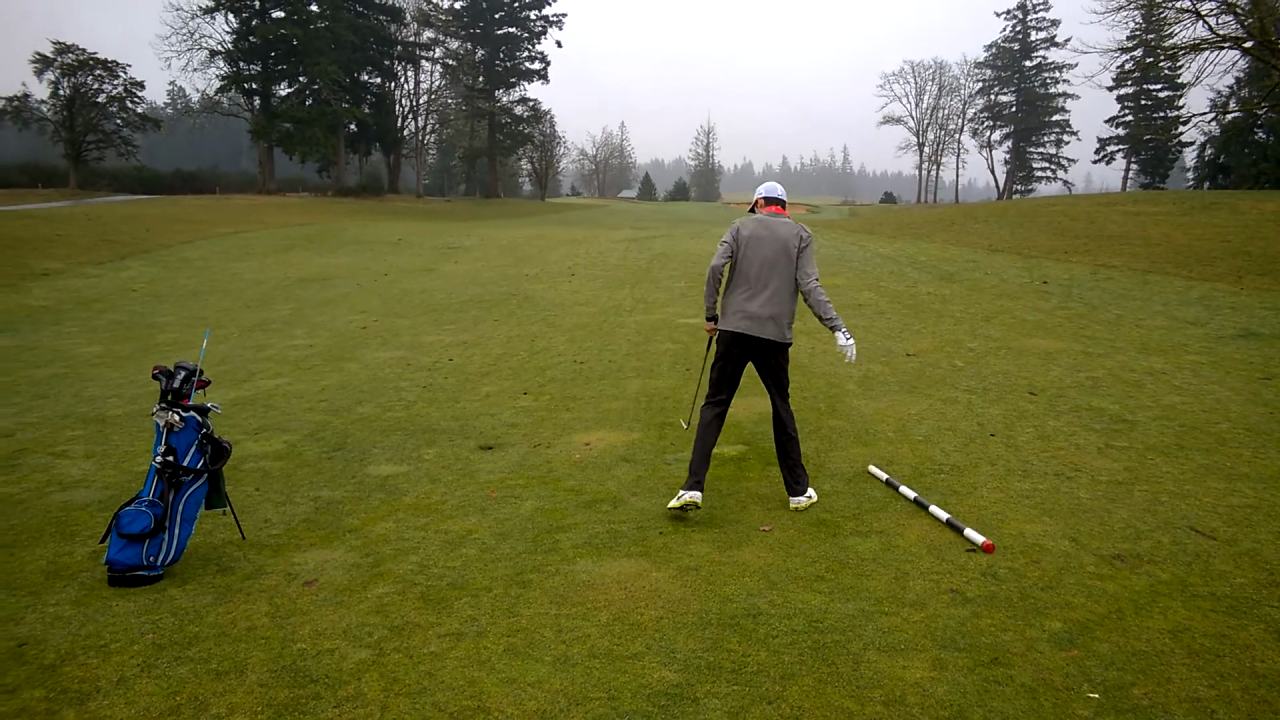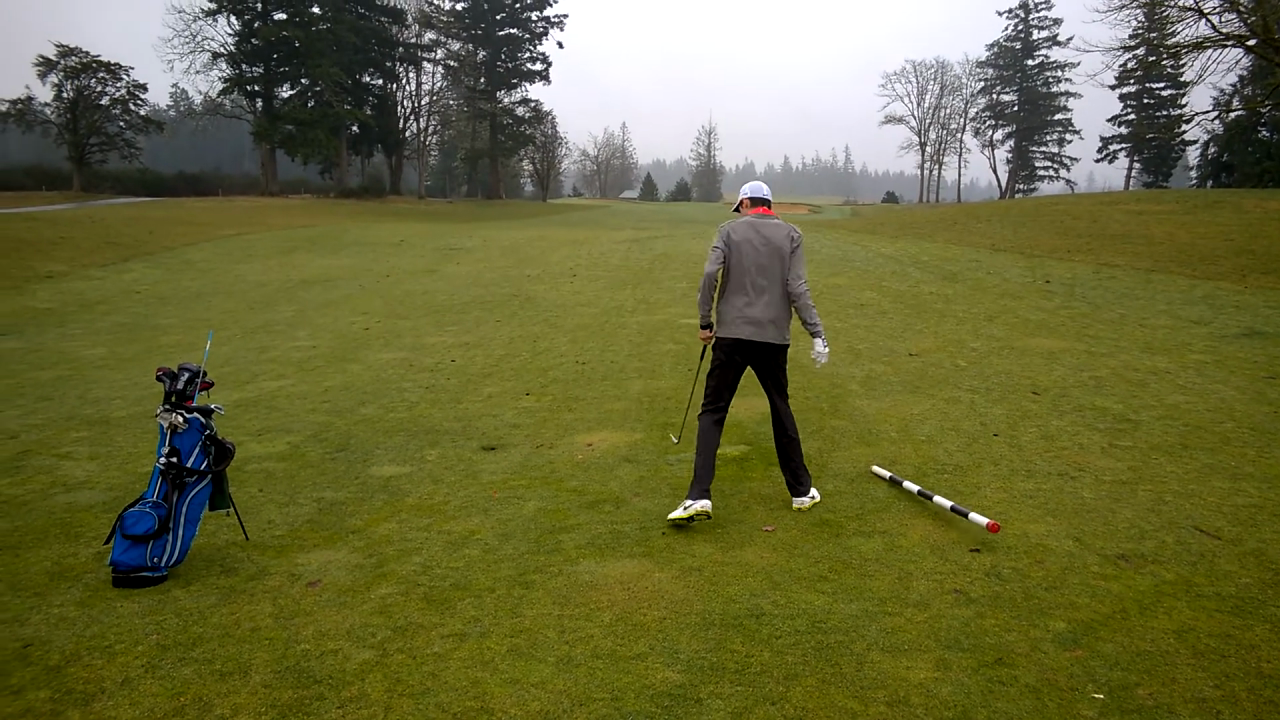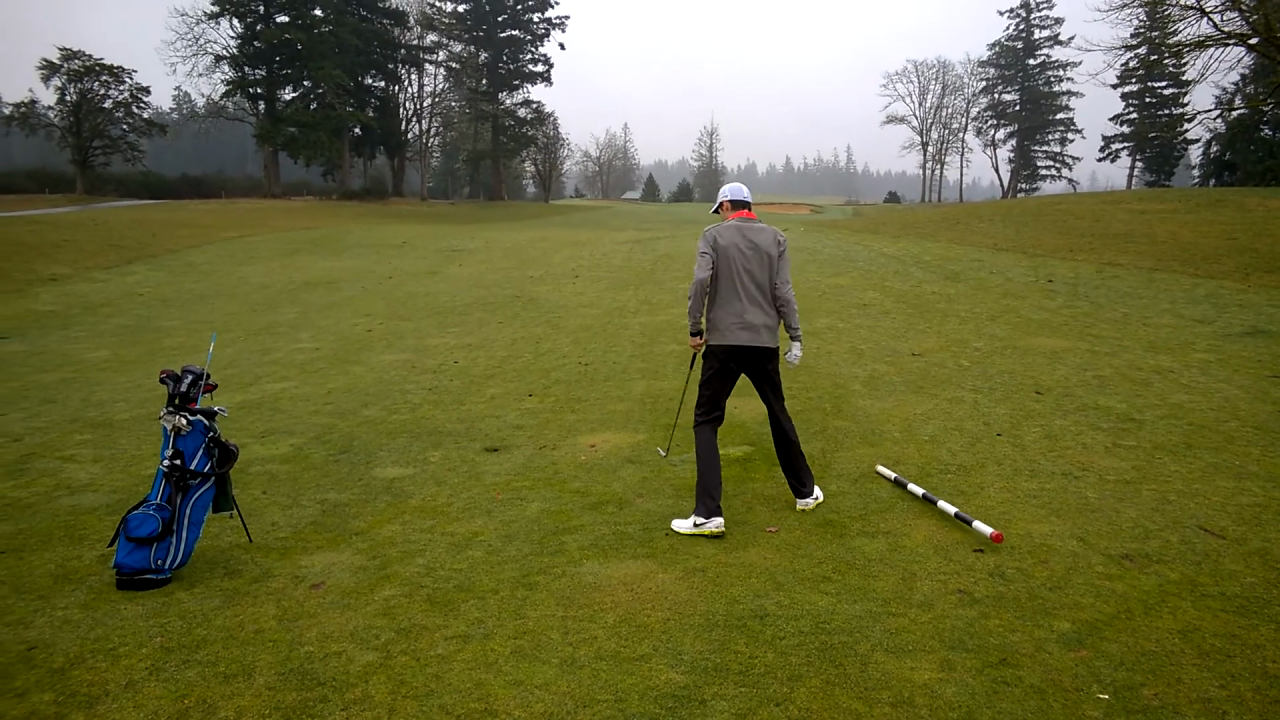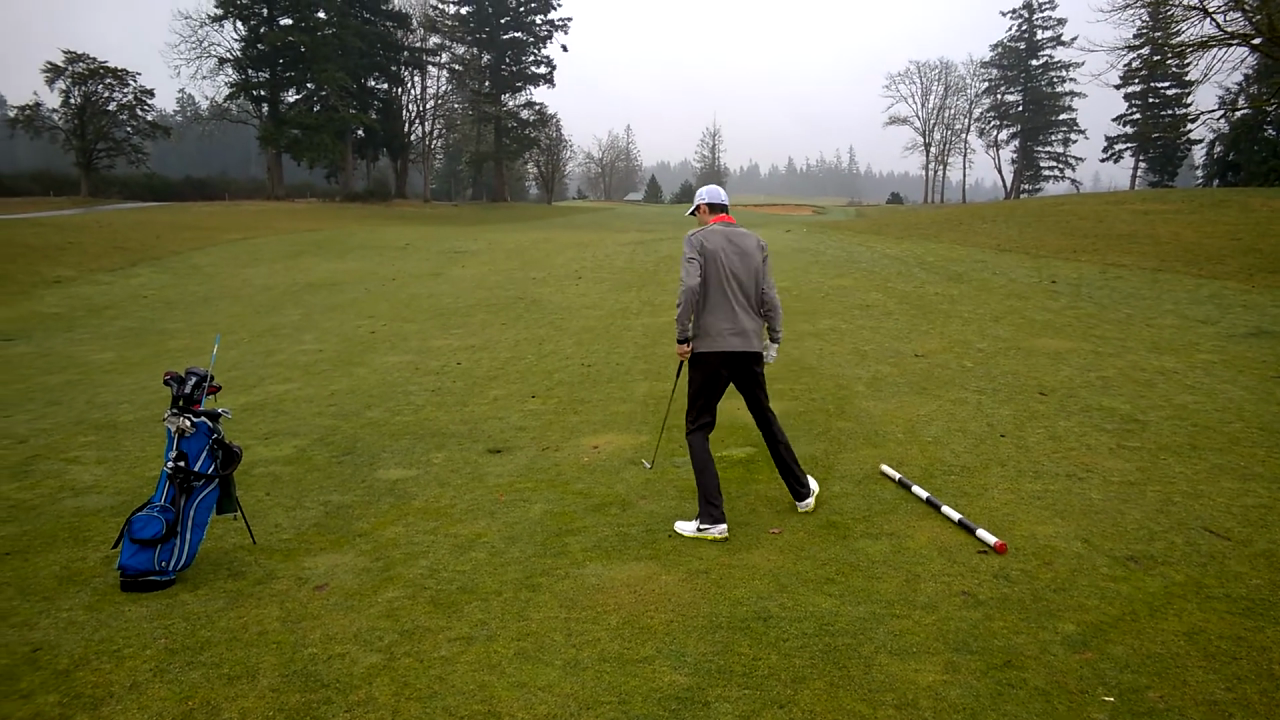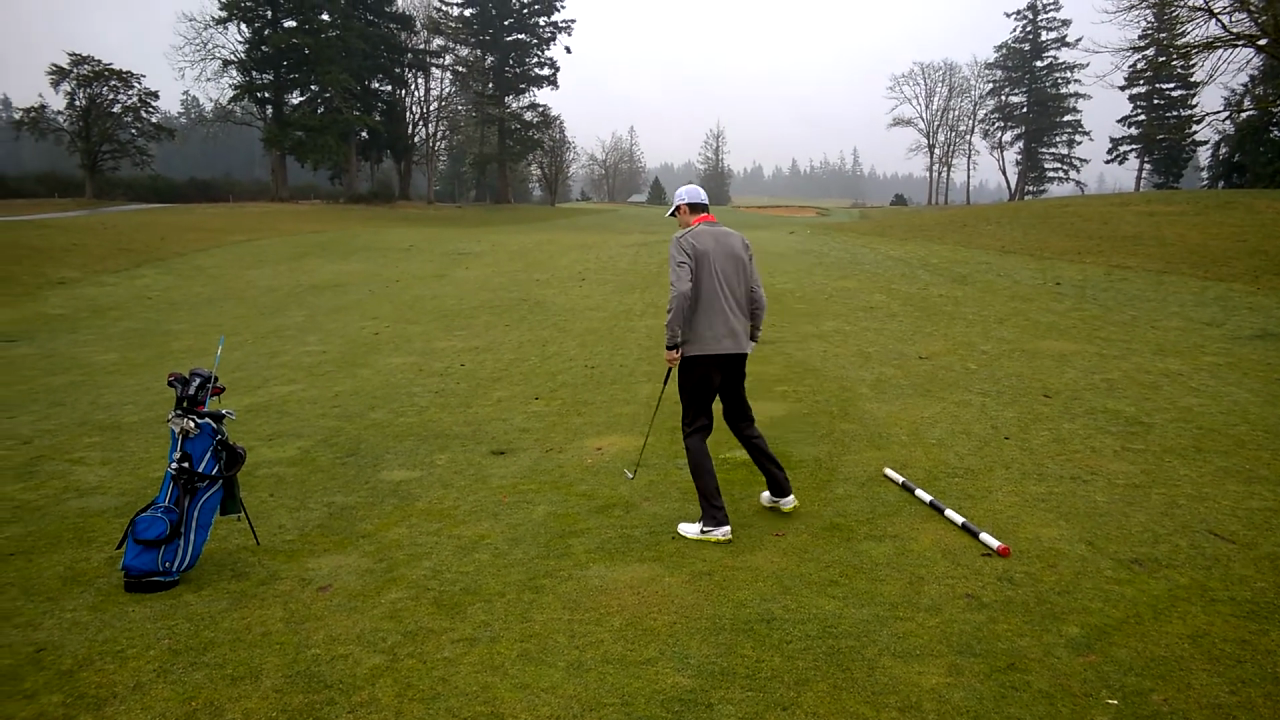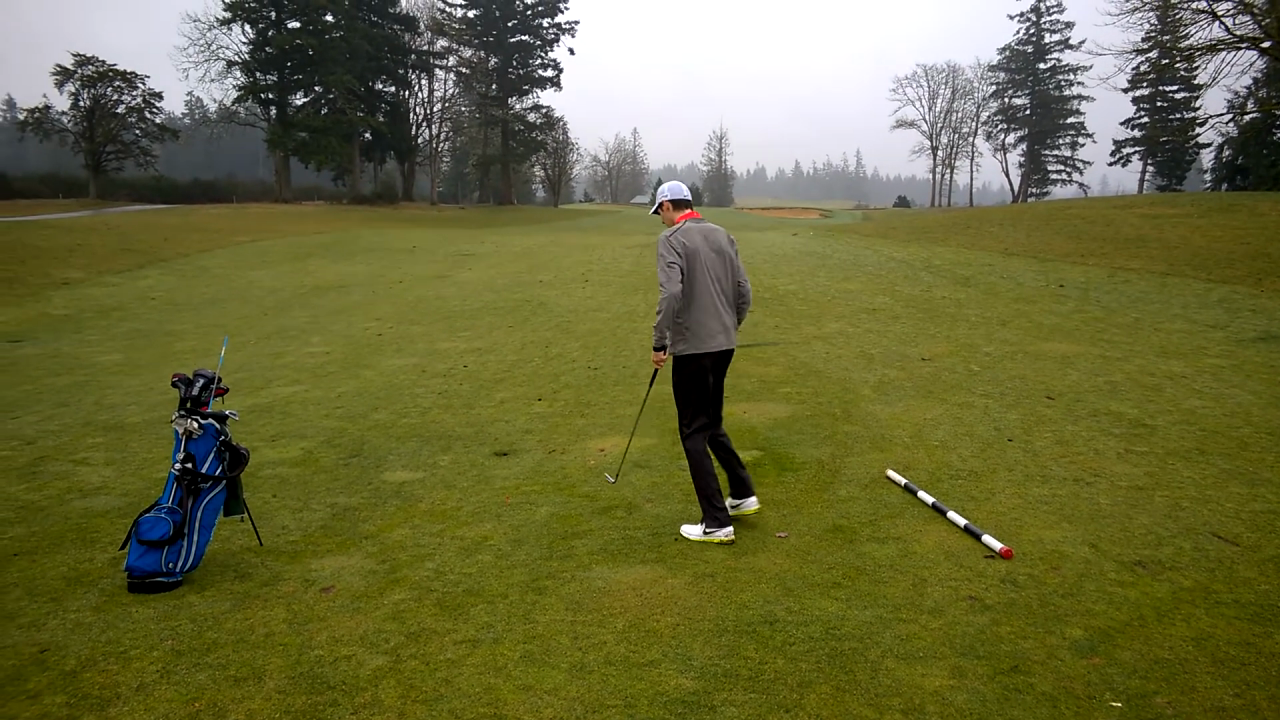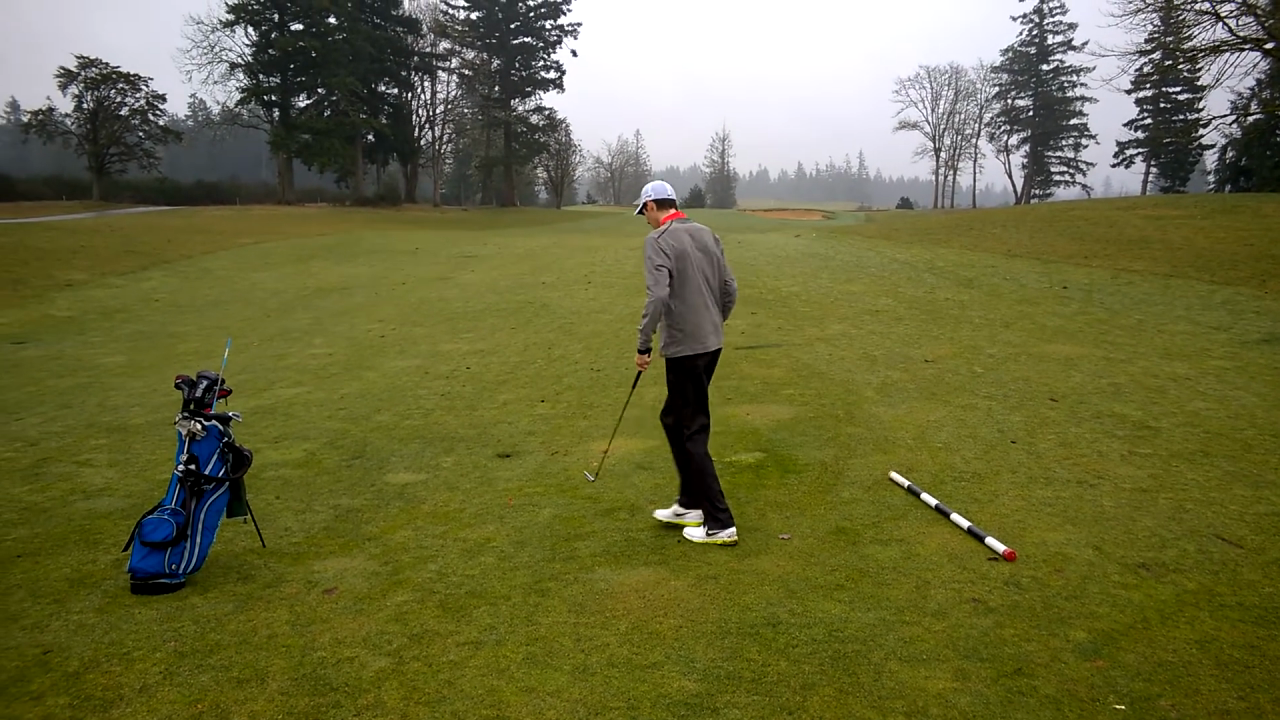
dt=0.1s
person 1, frame 1
left shoulder: (741, 226)
right shoulder: (801, 234)
left elbow: (716, 268)
right elbow: (810, 286)
left wrist: (712, 314)
right wrist: (838, 330)
left hip: (735, 330)
right hip: (775, 335)
left knee: (714, 406)
right knee: (781, 409)
left ankle: (693, 488)
right ankle: (799, 490)
person 1, frame 2
left shoulder: (729, 229)
right shoulder: (791, 235)
left elbow: (710, 274)
right elbow: (798, 289)
left wrist: (705, 323)
right wrist: (818, 335)
left hip: (731, 336)
right hip: (772, 338)
left knee: (712, 413)
right knee: (781, 409)
left ankle: (700, 496)
right ankle: (801, 490)
person 1, frame 3
left shoulder: (713, 235)
right shoulder: (775, 238)
left elbow: (700, 281)
right elbow: (783, 292)
left wrist: (695, 329)
right wrist: (795, 337)
left hip: (722, 342)
right hip: (762, 343)
left knee: (706, 422)
right knee: (777, 414)
left ankle: (709, 514)
right ankle: (805, 492)
person 1, frame 4
left shoulder: (697, 239)
right shoulder: (755, 242)
left elbow: (689, 287)
right elbow: (768, 297)
left wrist: (683, 336)
right wrist: (774, 339)
left hip: (710, 349)
right hip: (749, 347)
left knee: (698, 429)
right knee: (765, 418)
left ankle: (712, 519)
right ankle: (801, 492)
person 1, frame 5
left shoulder: (684, 240)
right shoulder: (738, 240)
left elbow: (681, 292)
right elbow: (756, 296)
left wrist: (673, 342)
right wrist: (751, 335)
left hip: (702, 350)
right hip: (736, 348)
left knee: (696, 433)
right knee: (741, 422)
left ankle: (716, 522)
right ankle: (781, 491)
person 1, frame 6
left shoulder: (671, 238)
right shoulder: (722, 235)
left elbow: (671, 293)
right elbow: (743, 290)
left wrist: (659, 343)
left hip: (692, 348)
right hip: (722, 345)
left knee: (694, 431)
right knee: (709, 423)
left ankle: (717, 523)
right ankle: (742, 494)
person 1, frame 7
left shoulder: (658, 239)
right shoulder: (707, 234)
left elbow: (658, 297)
right elbow: (730, 289)
left wrist: (643, 346)
left hip: (685, 350)
right hip: (708, 345)
left knee: (691, 433)
right knee: (675, 421)
left ankle: (721, 524)
right ankle: (690, 504)
